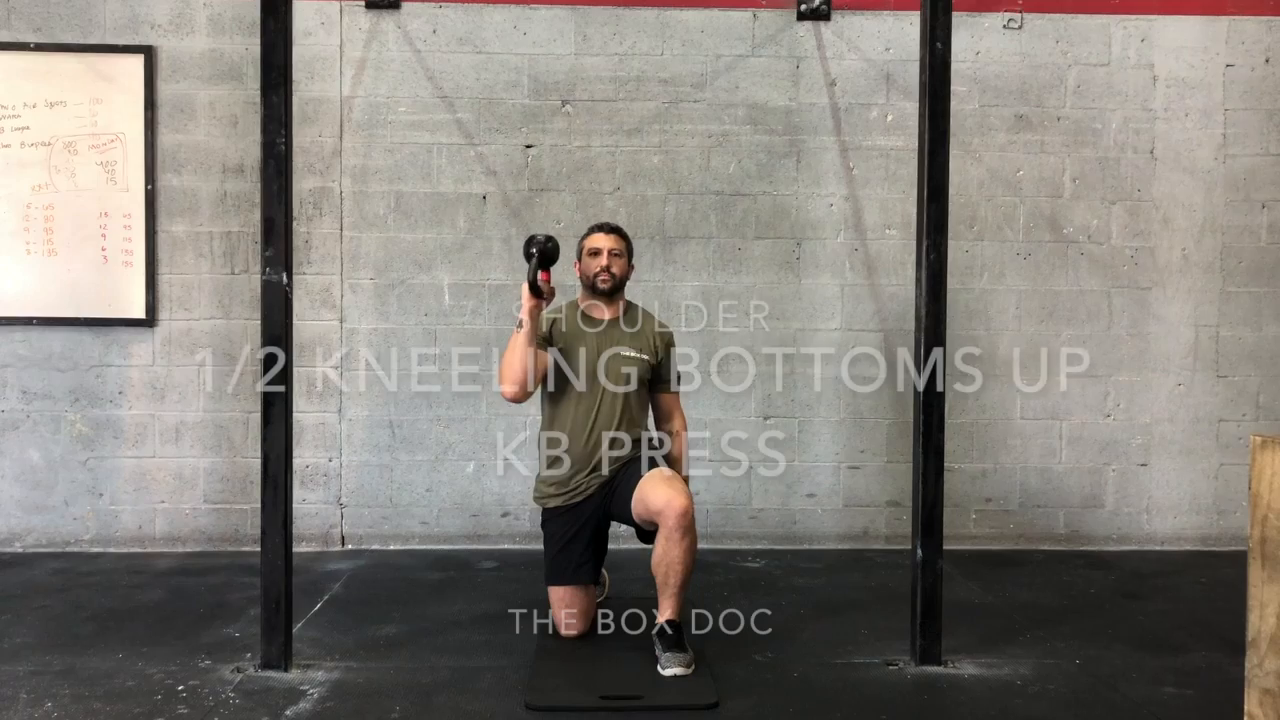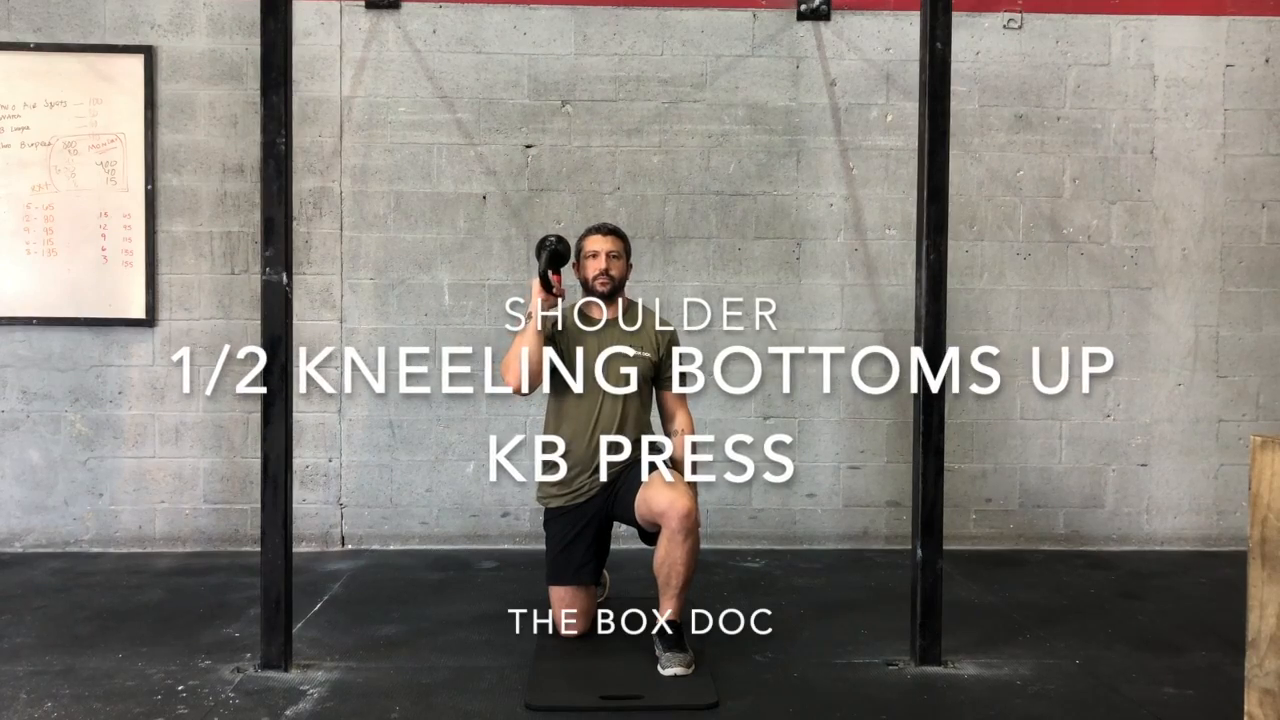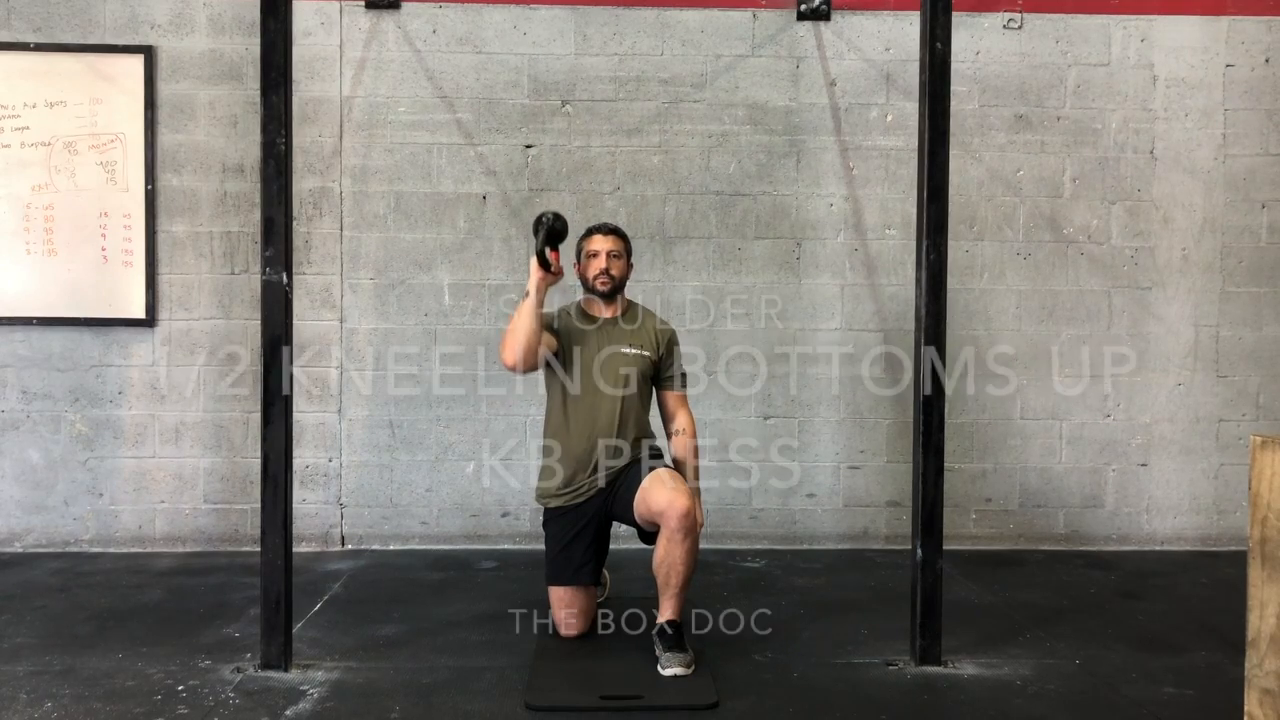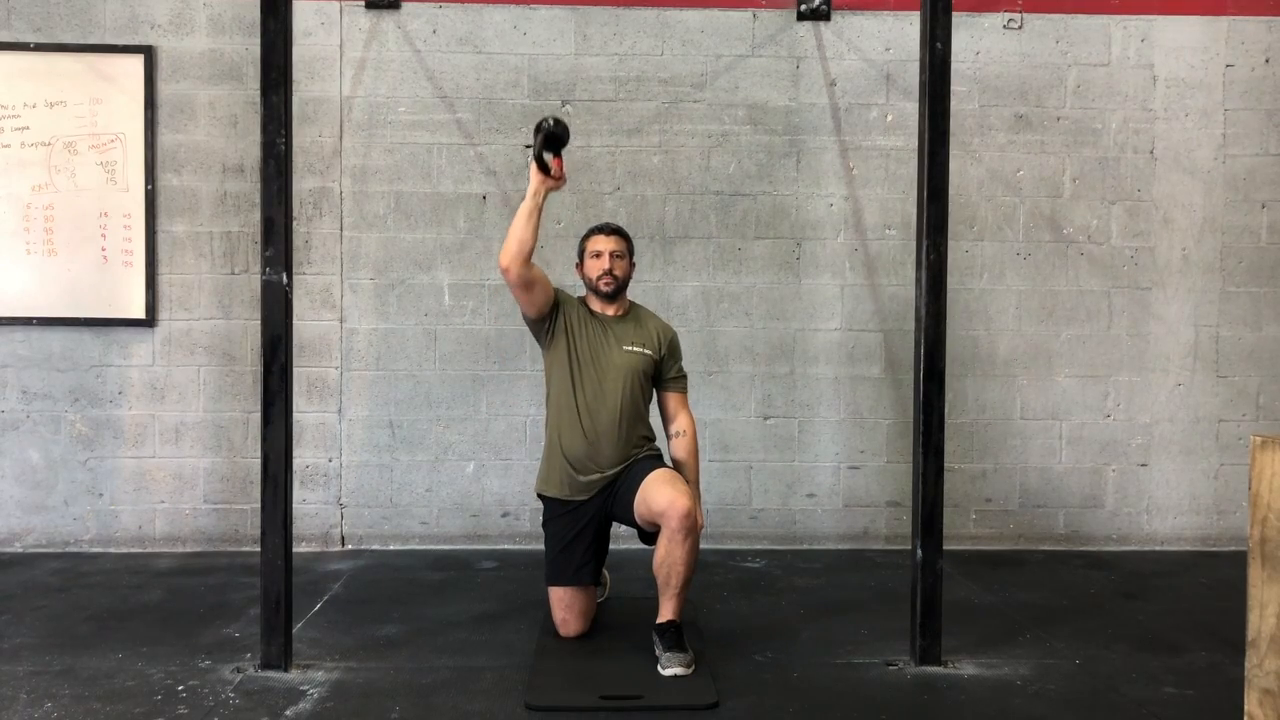
dt=1s
person 1, frame 1
left shoulder: (655, 334)
right shoulder: (553, 324)
left elbow: (671, 418)
right elbow: (514, 389)
left wrist: (681, 483)
right wrist: (529, 312)
left hip: (630, 466)
right hip: (566, 485)
left knee: (678, 507)
right knee: (571, 627)
left ankle: (667, 627)
right ankle: (591, 578)
person 1, frame 2
left shoulder: (657, 331)
right shoulder: (555, 324)
left elbow: (676, 415)
right elbow: (516, 382)
left wrist: (688, 485)
right wrist: (537, 308)
left hip: (632, 468)
right hip: (569, 486)
left knee: (681, 510)
right knee: (571, 627)
left ankle: (668, 627)
right ankle: (593, 580)
person 1, frame 3
left shoulder: (656, 331)
right shoulder: (557, 322)
left elbow: (678, 416)
right elbow: (514, 358)
left wrist: (691, 486)
right wrist: (537, 285)
left hip: (634, 468)
right hip: (569, 485)
left knee: (679, 509)
right knee: (571, 627)
left ankle: (668, 626)
right ankle: (591, 579)
person 1, frame 4
left shoulder: (658, 333)
right shoulder: (557, 316)
left elbow: (678, 421)
right elbow: (511, 265)
left wrist: (694, 493)
right wrist: (538, 190)
left hip: (634, 469)
right hip: (569, 486)
left knee: (679, 510)
right knee: (571, 627)
left ankle: (667, 627)
right ankle: (594, 577)
